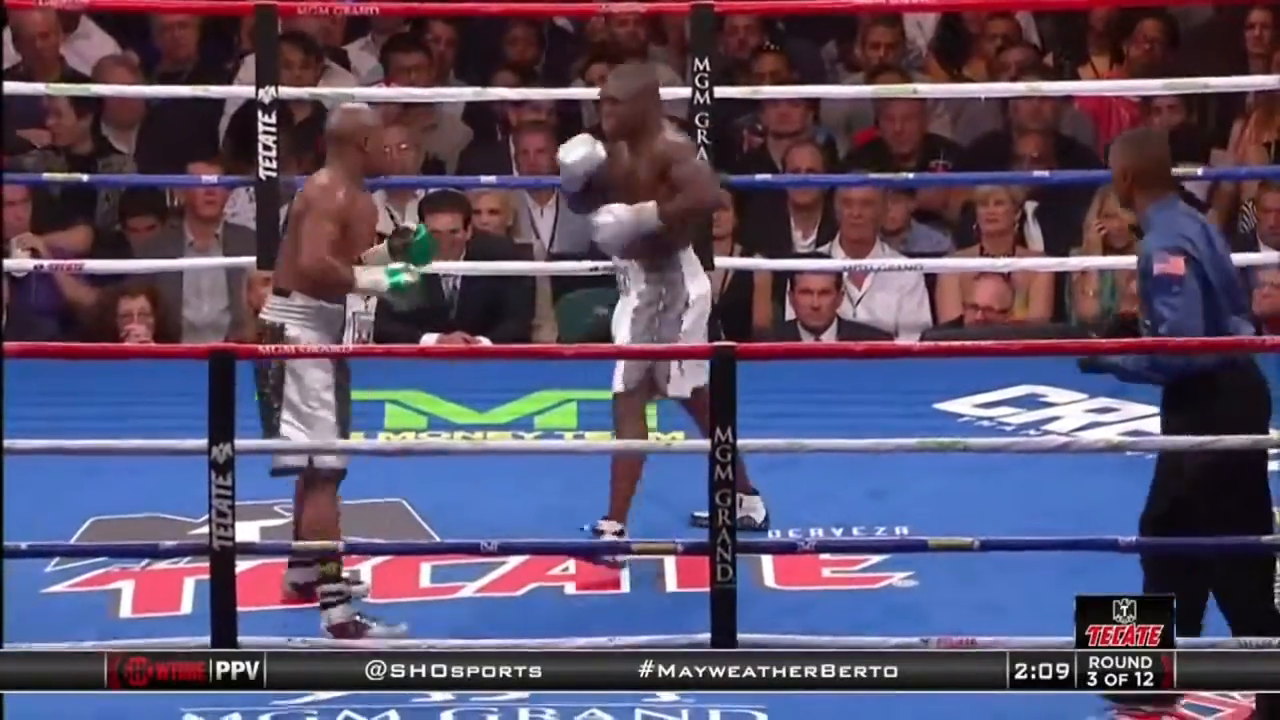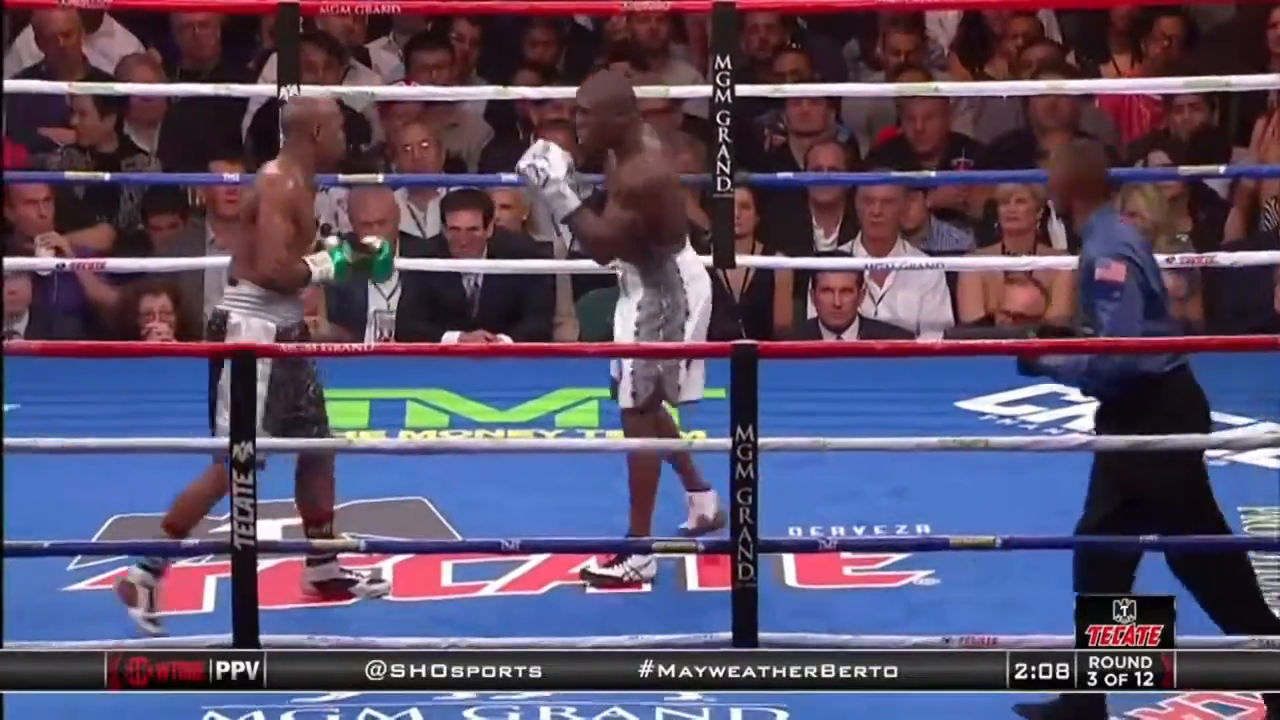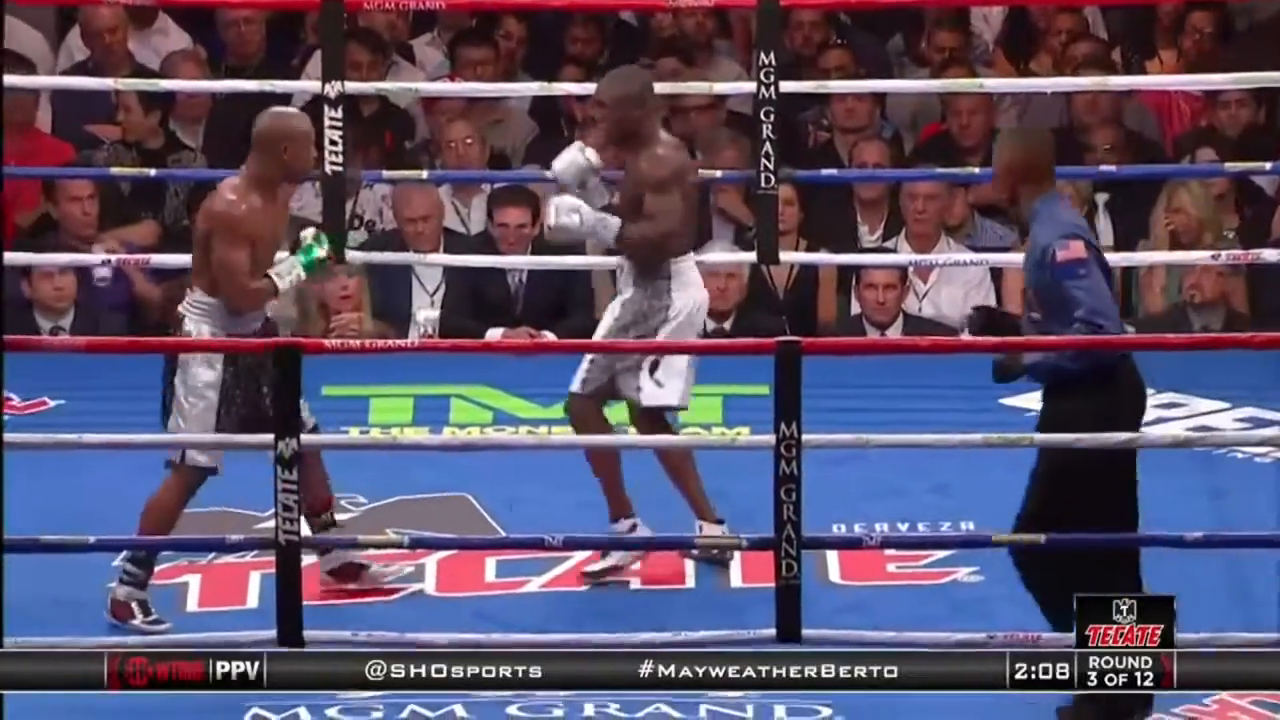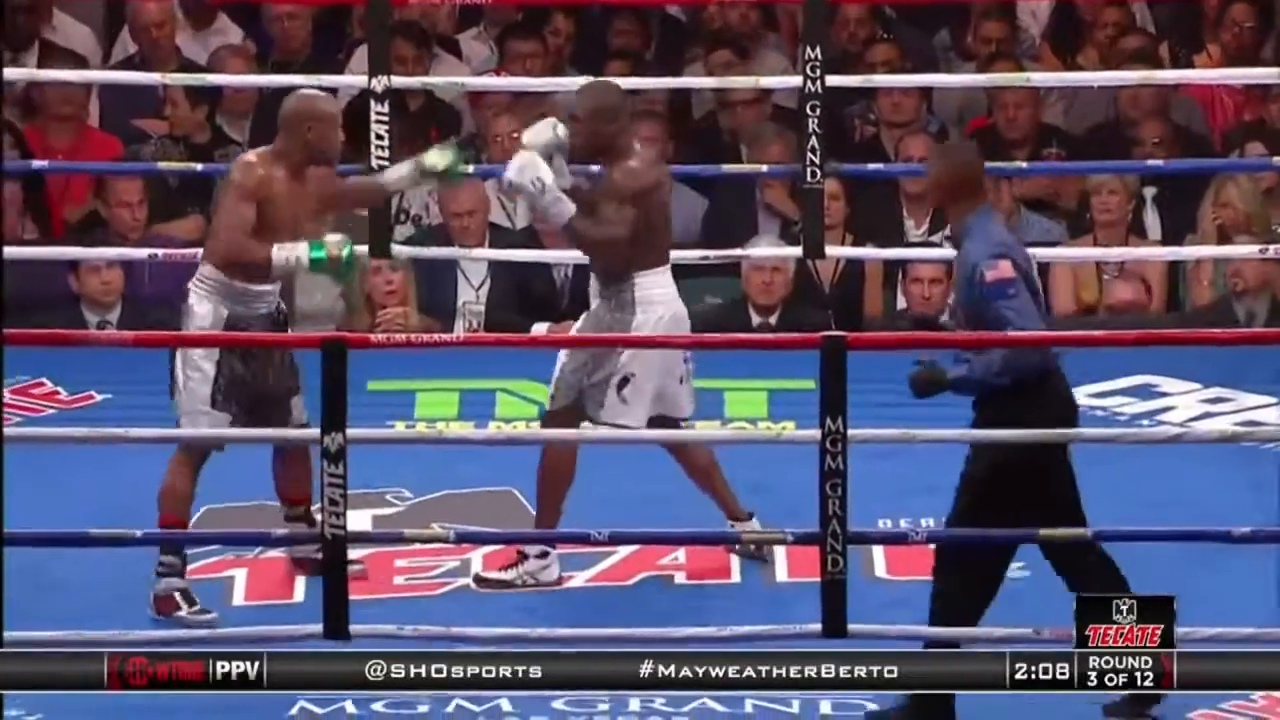
dt=0.3s
person 1, frame 1
left shoulder: (1165, 244)
right shoulder: (1191, 224)
left elbow: (1178, 348)
left wrist: (1111, 360)
right wrist: (1138, 331)
left hip: (1214, 403)
right hip: (1224, 392)
left knee: (1232, 551)
right knee: (1167, 533)
person 1, frame 2
left shoulder: (1105, 250)
right shoulder: (1115, 236)
left elbow: (1117, 353)
left wrist: (1047, 363)
right wrist: (1063, 345)
left hip: (1156, 411)
right hip: (1142, 408)
left knee: (1202, 555)
right knee: (1102, 551)
person 1, frame 3
left shoulder: (1058, 234)
right shoulder: (1056, 224)
left elbow: (1097, 328)
left wrist: (1025, 360)
right wrist: (1008, 325)
left hip: (1095, 398)
right hip: (1091, 395)
left knee: (1040, 543)
right knee: (1104, 548)
person 1, frame 4
left shoulder: (986, 252)
right shoulder: (988, 237)
left elbow: (1023, 348)
left wrist: (948, 378)
left hip: (1023, 412)
right hip: (1034, 408)
left knee: (966, 557)
right knee: (1073, 548)
person 2, frame 1
left shoulder: (348, 195)
right shoulder: (332, 194)
right elbow: (313, 265)
left wrist: (387, 252)
right wrist: (382, 280)
left hip: (310, 335)
right hip: (298, 338)
left knee: (320, 467)
right knee: (324, 475)
left ankle: (304, 572)
right ankle: (338, 614)
person 2, frame 2
left shoulder: (295, 184)
right shoulder: (280, 186)
right elbow: (272, 269)
left wrist: (353, 257)
right wrist: (326, 265)
left hip: (283, 332)
right hip: (252, 331)
left knee: (318, 450)
right knee: (228, 468)
left ankle: (326, 571)
right ankle: (144, 574)
person 2, frame 3
left shoulder: (275, 193)
right shoulder: (230, 206)
right elbow: (239, 293)
left wrist: (293, 263)
right wrist: (300, 267)
left hip: (253, 333)
right hip: (211, 339)
left knee: (304, 442)
right knee: (189, 471)
left ankle: (335, 557)
right ankle: (128, 588)
person 2, frame 4
left shoulder: (315, 177)
right shoulder: (249, 172)
left elbow: (366, 191)
right elbow: (227, 249)
left wrist: (427, 166)
right wrist: (306, 254)
left hip: (266, 315)
right hip: (218, 312)
left knee: (292, 436)
right knee: (196, 448)
left ankle: (303, 539)
right ankle: (169, 578)
person 3, frame 1
left shoulder: (669, 148)
right shoulder: (616, 146)
left elbow: (707, 197)
right elbow: (586, 203)
left wrist: (640, 217)
right wrist: (574, 177)
left hip: (667, 282)
right hip: (644, 281)
left knee: (628, 399)
right knee: (692, 395)
left ankle: (613, 528)
right ankle: (745, 498)
person 3, frame 2
left shoulder: (643, 170)
right shoulder: (622, 149)
left elbow: (605, 244)
right elbow: (612, 222)
left wrist: (558, 196)
right wrist: (563, 179)
left hip: (665, 288)
right hip: (652, 283)
left knee: (638, 413)
right knee: (643, 405)
left ankle: (639, 551)
right ankle: (700, 497)
person 3, frame 3
left shoulder: (659, 162)
right shoulder: (644, 152)
left elbow: (663, 235)
right elbow: (636, 217)
left wrist: (593, 224)
right wrist: (591, 189)
left hip: (659, 294)
right hip: (657, 290)
left knee: (583, 404)
right knee: (648, 416)
left ankle: (625, 527)
right ankle: (710, 529)
person 3, frame 4
left shoulder: (630, 175)
right shoulder: (629, 165)
left elbow: (608, 240)
right elbow: (594, 214)
left wrist: (549, 198)
right wrist: (552, 174)
left hip: (630, 307)
right hip: (654, 300)
left knee: (561, 417)
right knee: (667, 424)
left ankle: (539, 556)
right ankle: (742, 522)
